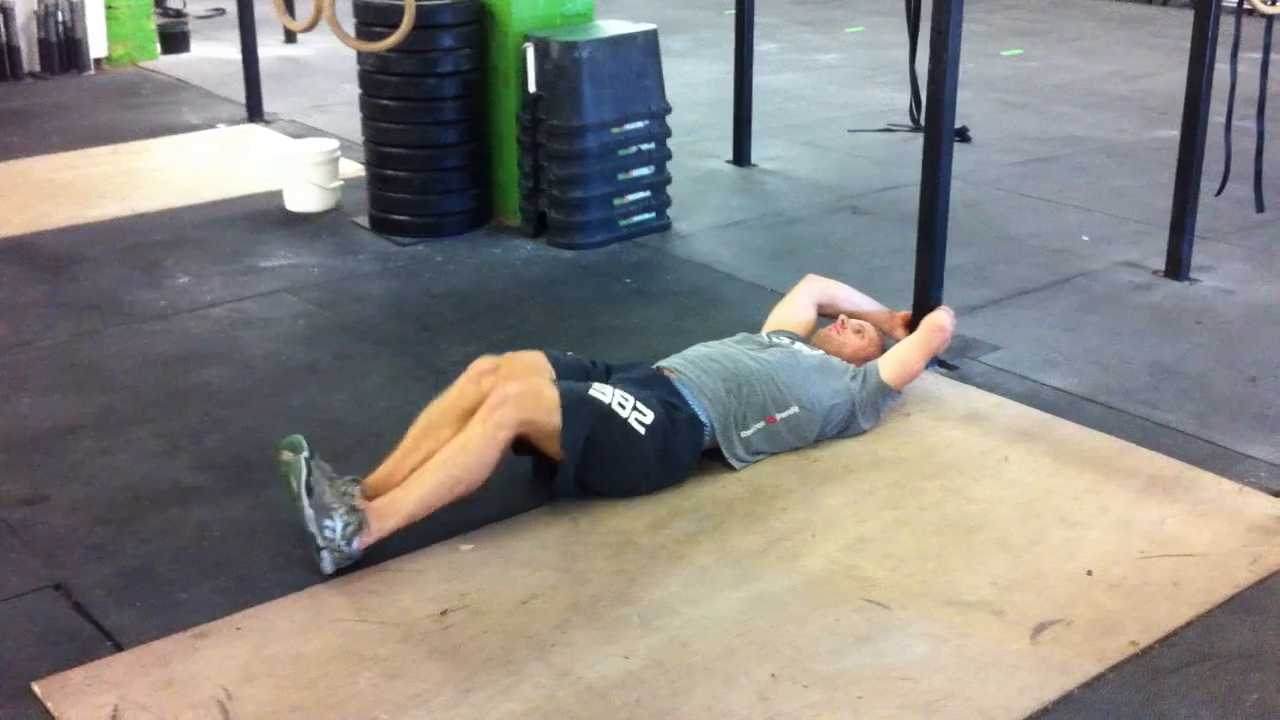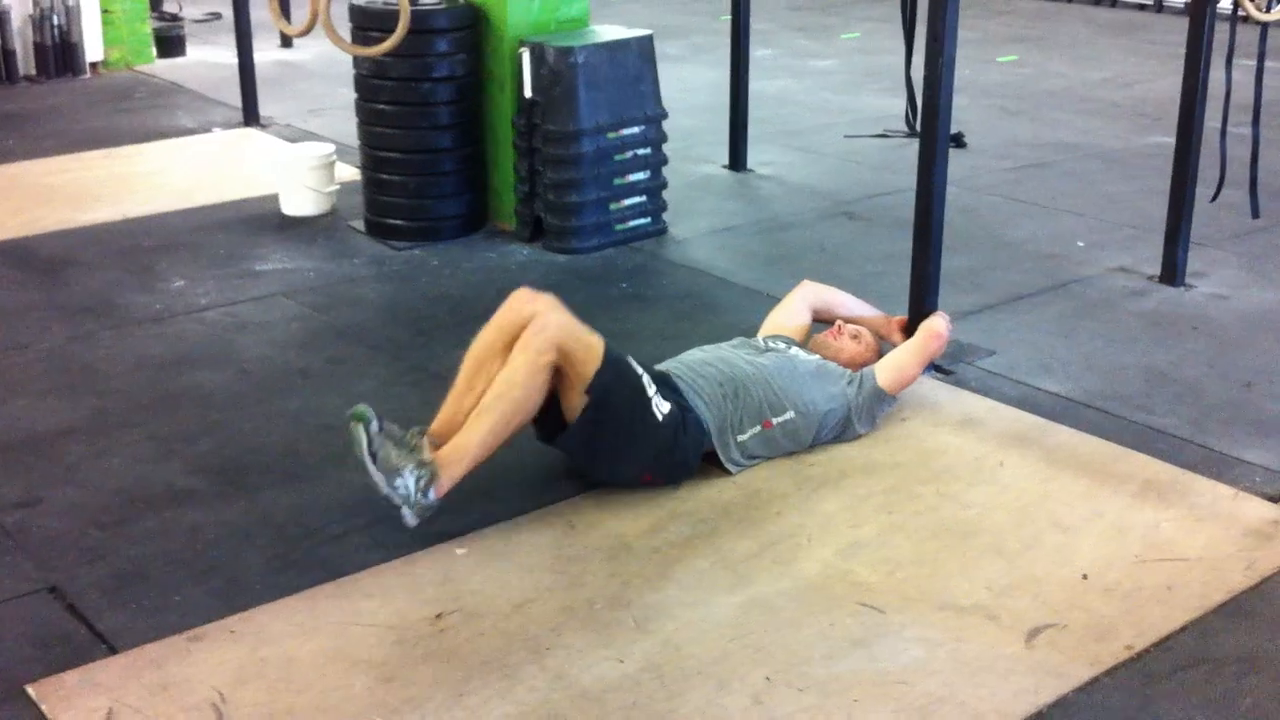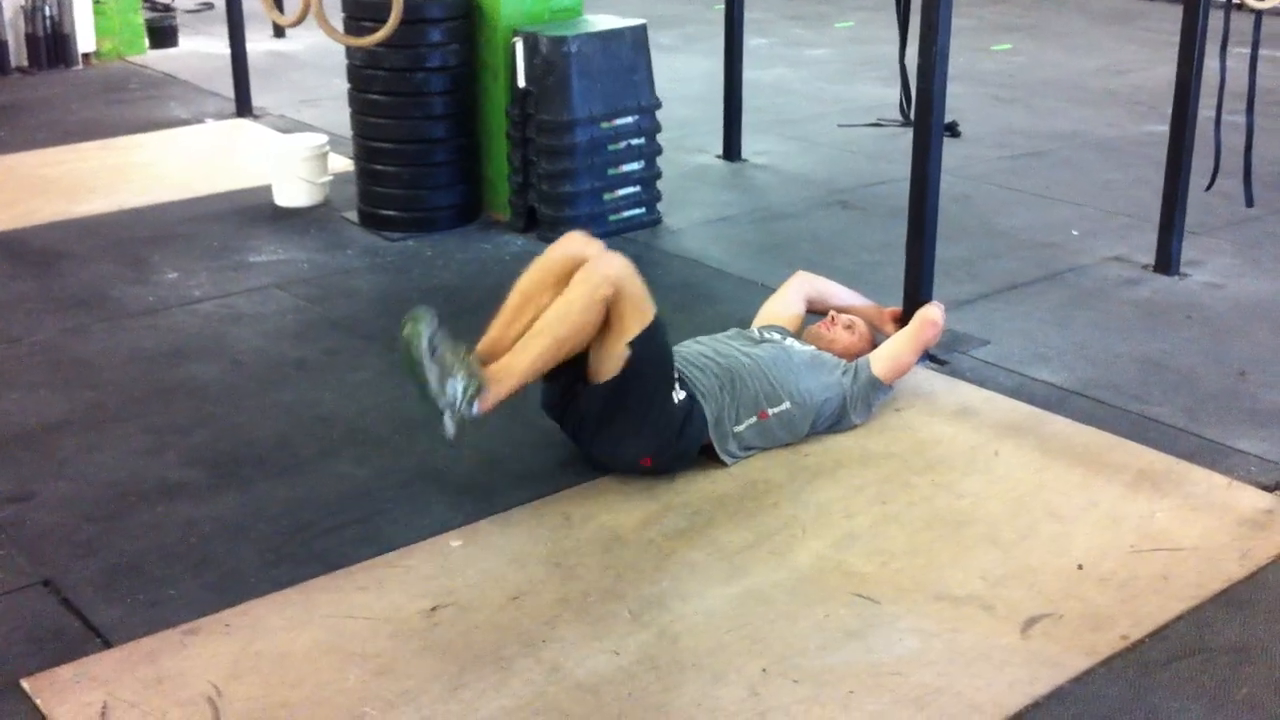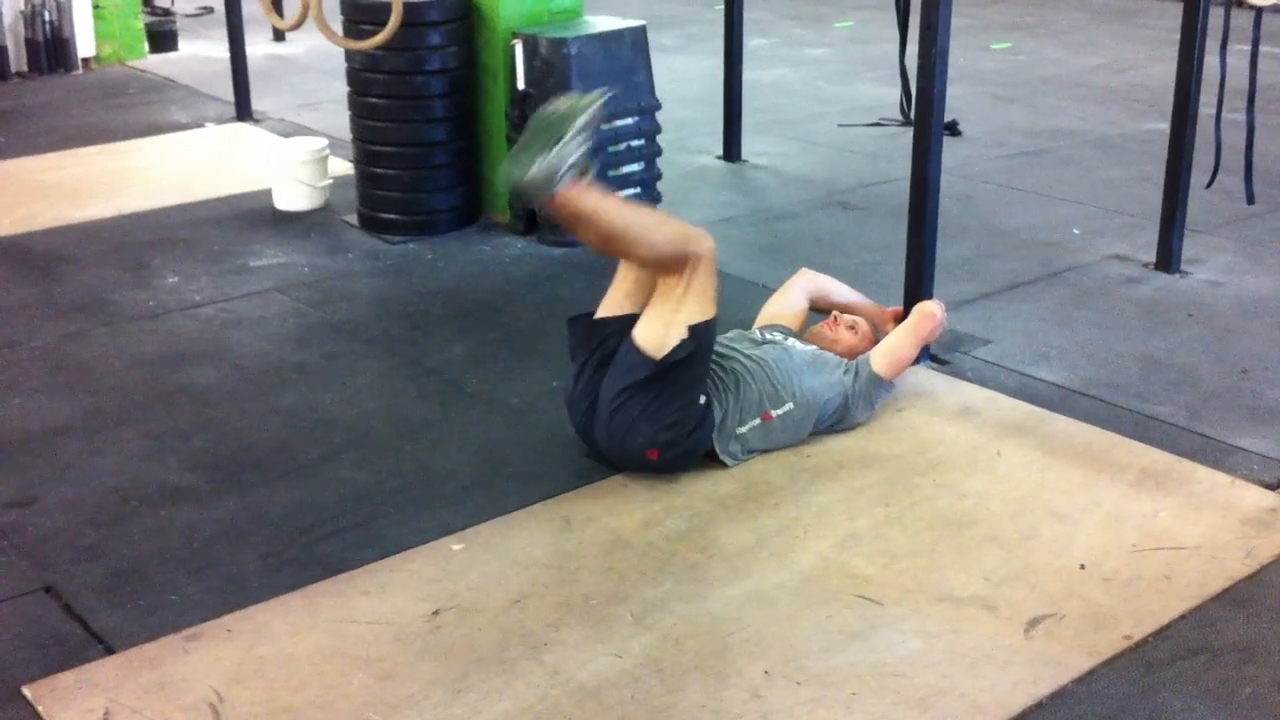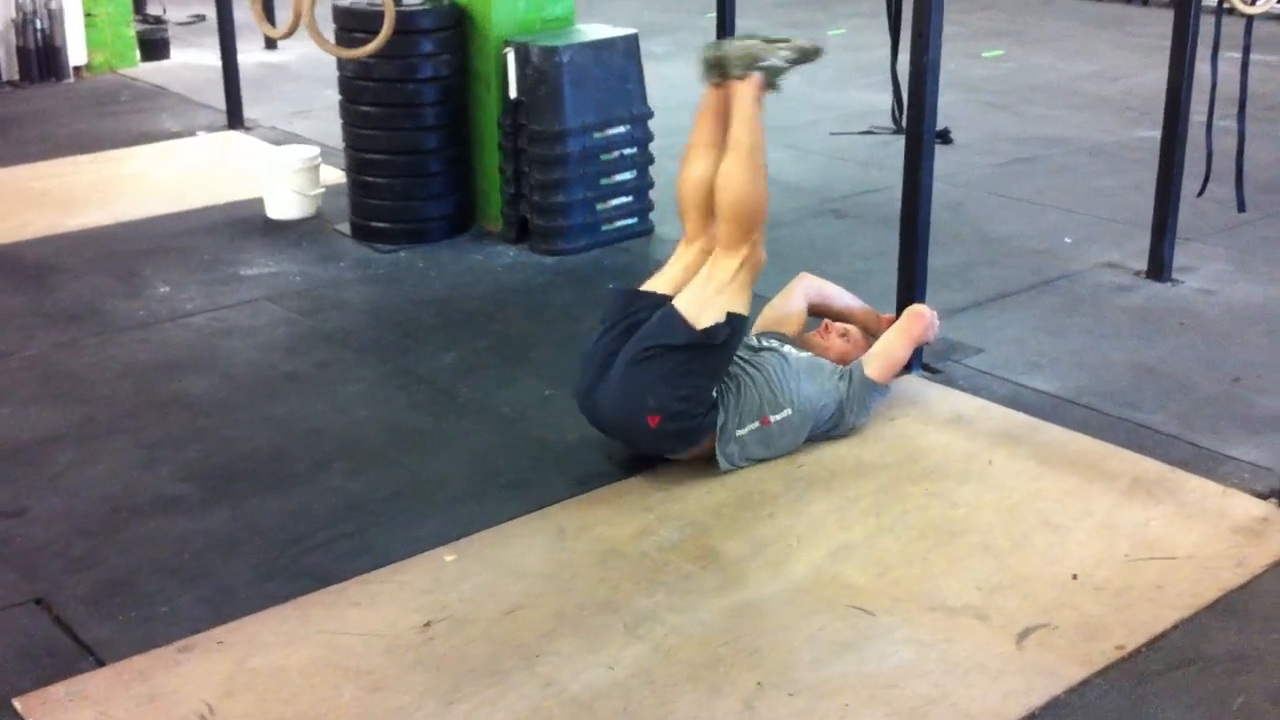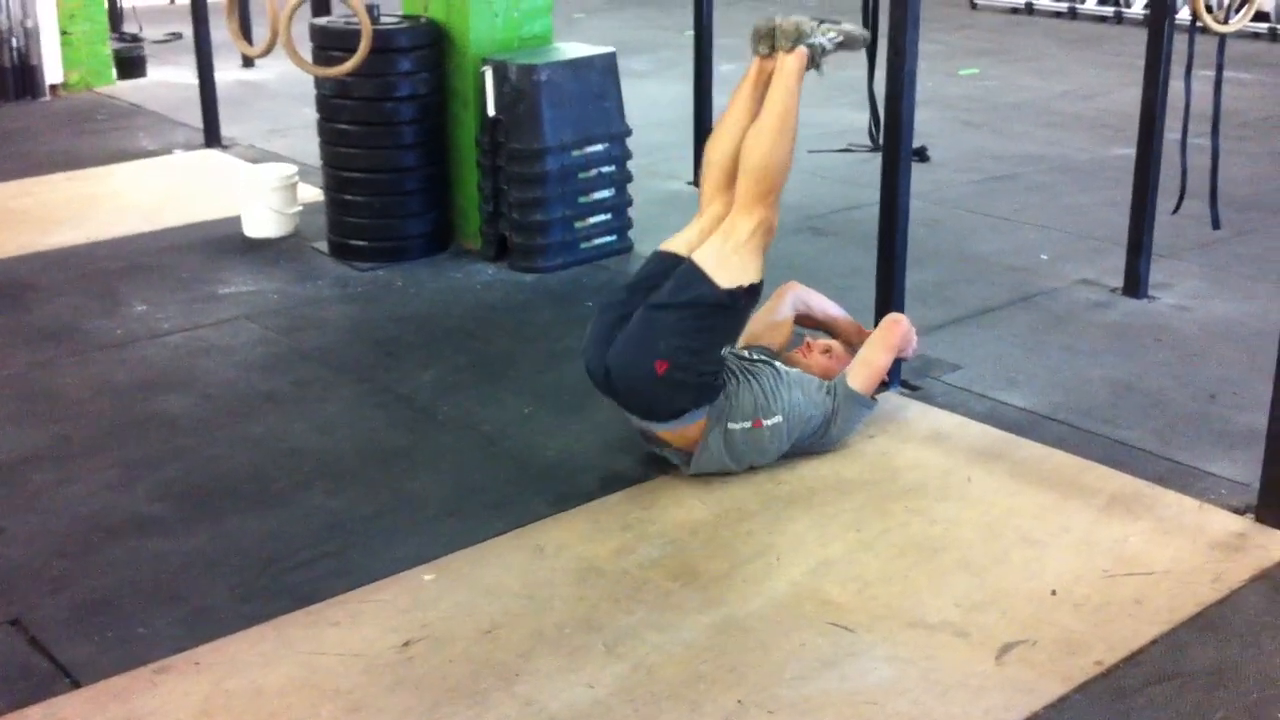
dt=0.4s
person 1, frame 1
left shoulder: (849, 392)
right shoulder: (788, 345)
left elbow: (935, 332)
right elbow: (813, 285)
right wrist: (887, 307)
left hip: (674, 427)
right hip: (641, 381)
left knee: (512, 401)
right knee: (487, 371)
left ankle: (359, 530)
right ankle: (363, 494)
person 1, frame 2
left shoulder: (847, 396)
right shoulder: (786, 349)
left elbow: (933, 335)
right elbow: (809, 291)
right wrist: (885, 315)
left hip: (668, 434)
right hip: (651, 394)
left knee: (551, 327)
right knee: (525, 305)
left ankle: (432, 480)
right ankle: (430, 446)
person 1, frame 3
left shoulder: (843, 387)
right shoulder: (776, 340)
left elbow: (928, 324)
right elbow: (803, 282)
right wrist: (879, 307)
left hip: (660, 426)
right hip: (601, 402)
left knee: (611, 272)
right knee: (577, 248)
left ankle: (481, 393)
right ankle: (475, 368)
person 1, frame 4
left shoulder: (848, 388)
right shoulder: (777, 342)
left elbow: (929, 315)
right elbow: (804, 281)
right wrist: (880, 311)
left hip: (654, 429)
left knee: (694, 253)
right knee: (652, 245)
left ankle: (566, 191)
right ankle: (559, 191)
person 1, frame 5
left shoulder: (844, 395)
right shoulder: (773, 349)
left elbow: (918, 319)
right elbow: (805, 285)
right wrist: (879, 317)
left hip: (659, 404)
left knee: (741, 248)
right knee: (702, 239)
right ankle: (726, 87)
person 1, frame 6
left shoulder: (829, 412)
right shoulder: (759, 366)
left elbow: (895, 328)
right elbow: (791, 295)
left hip: (663, 374)
right hip: (636, 357)
left knee: (753, 215)
